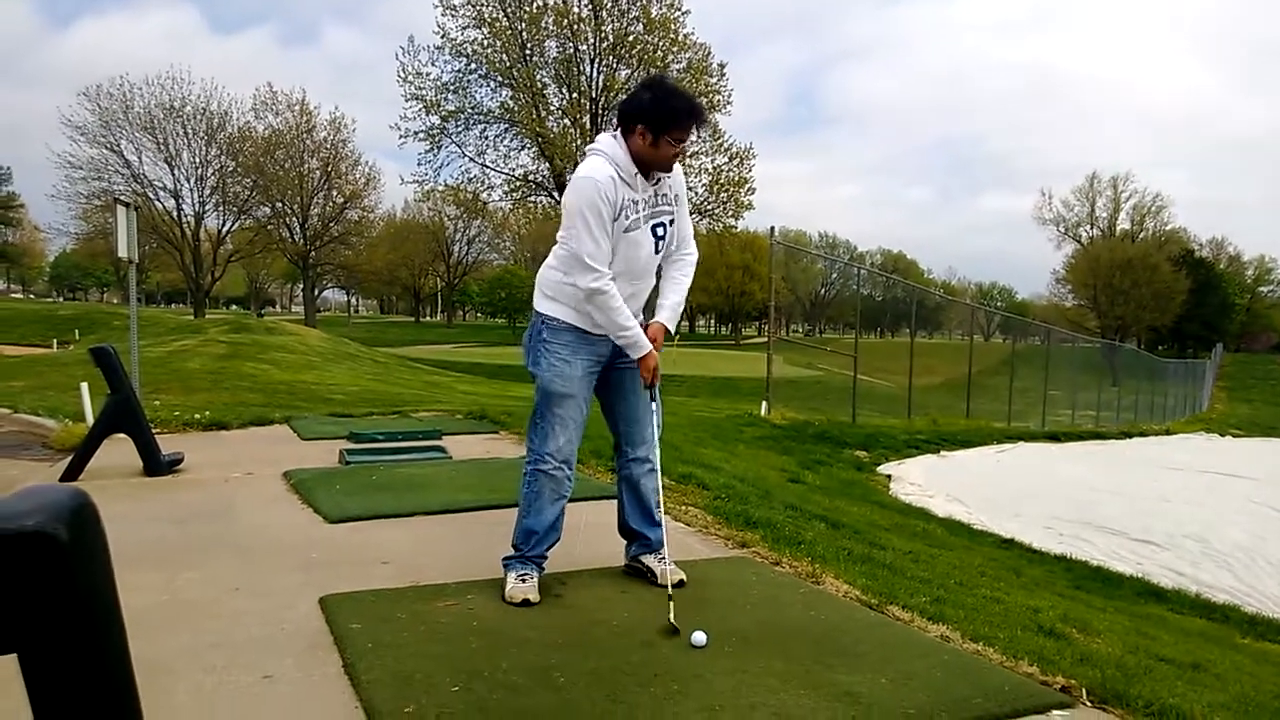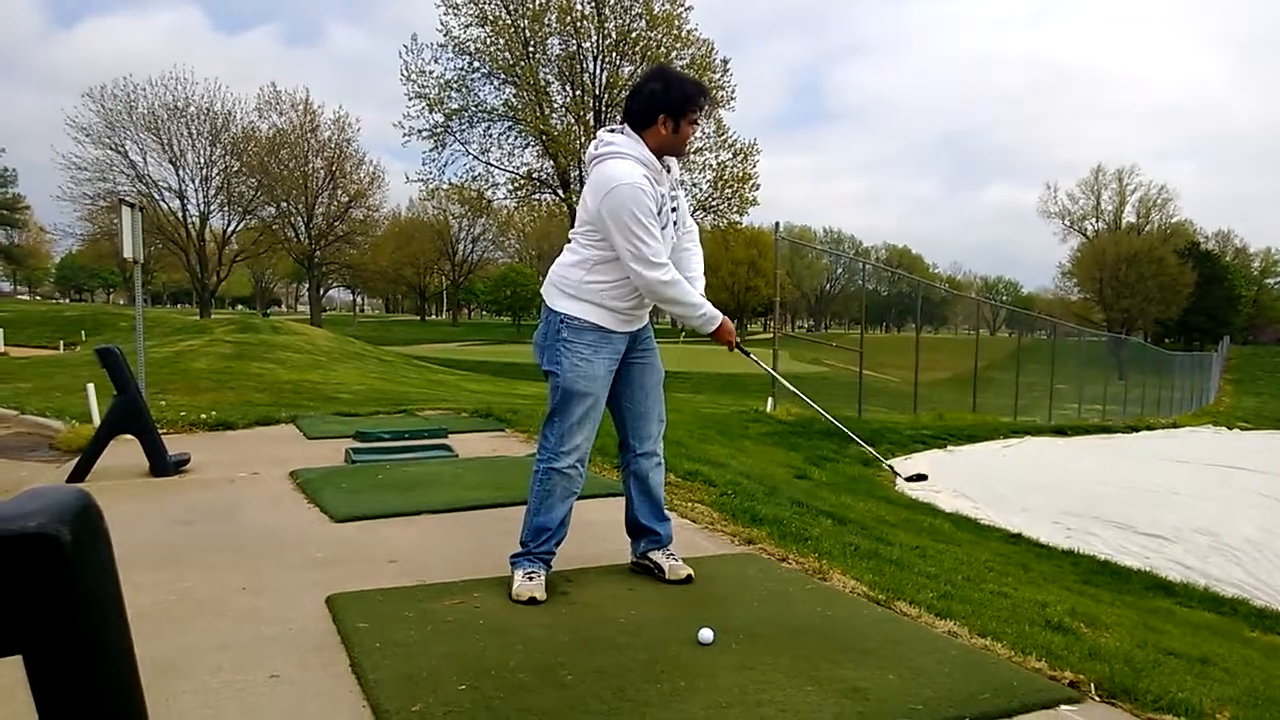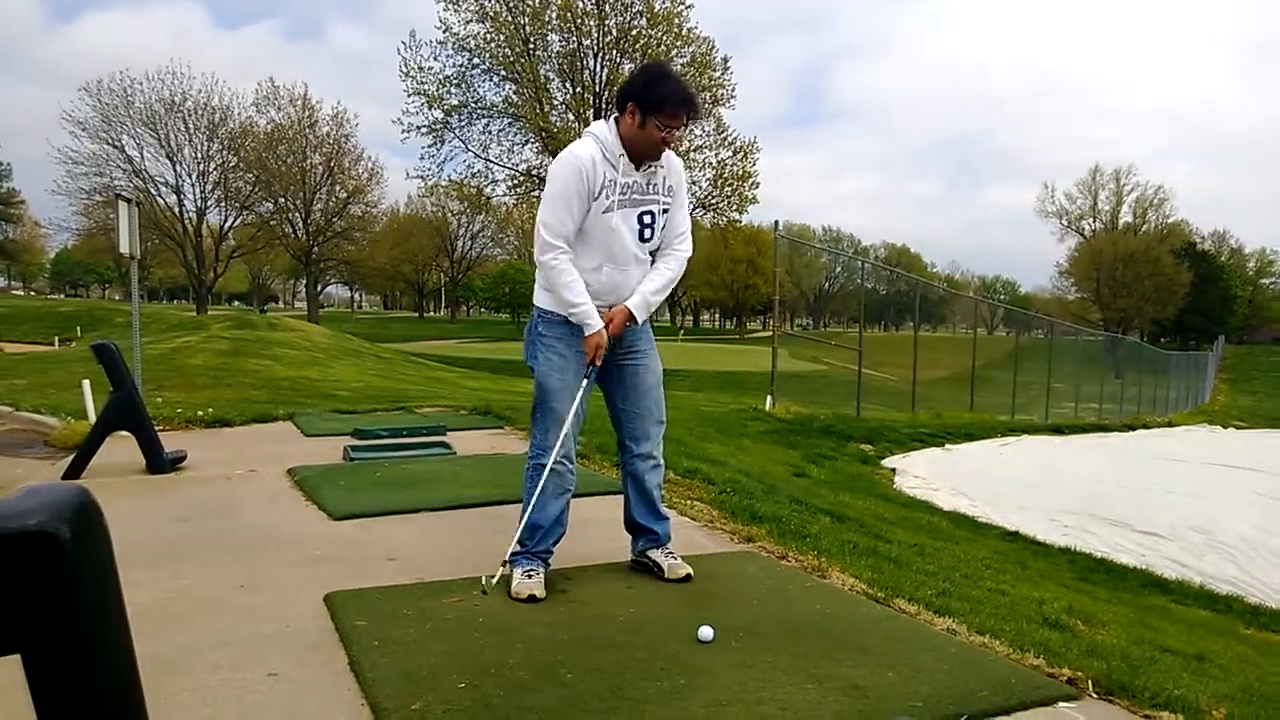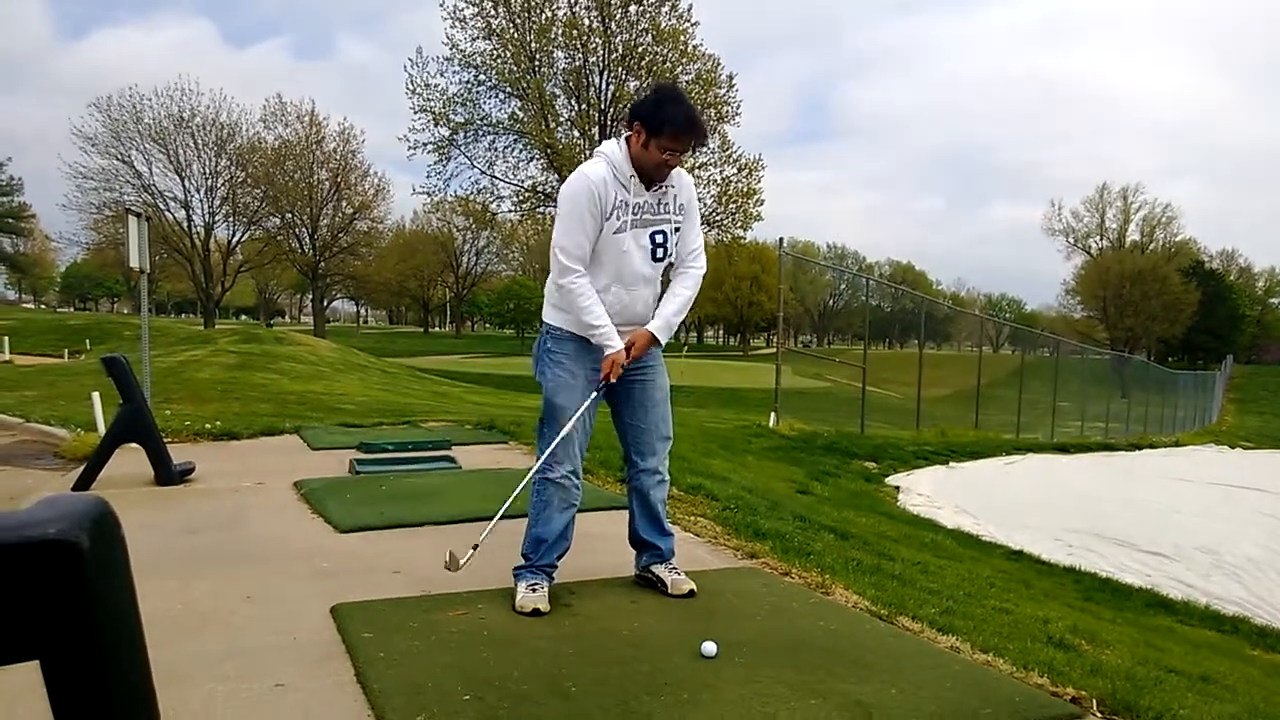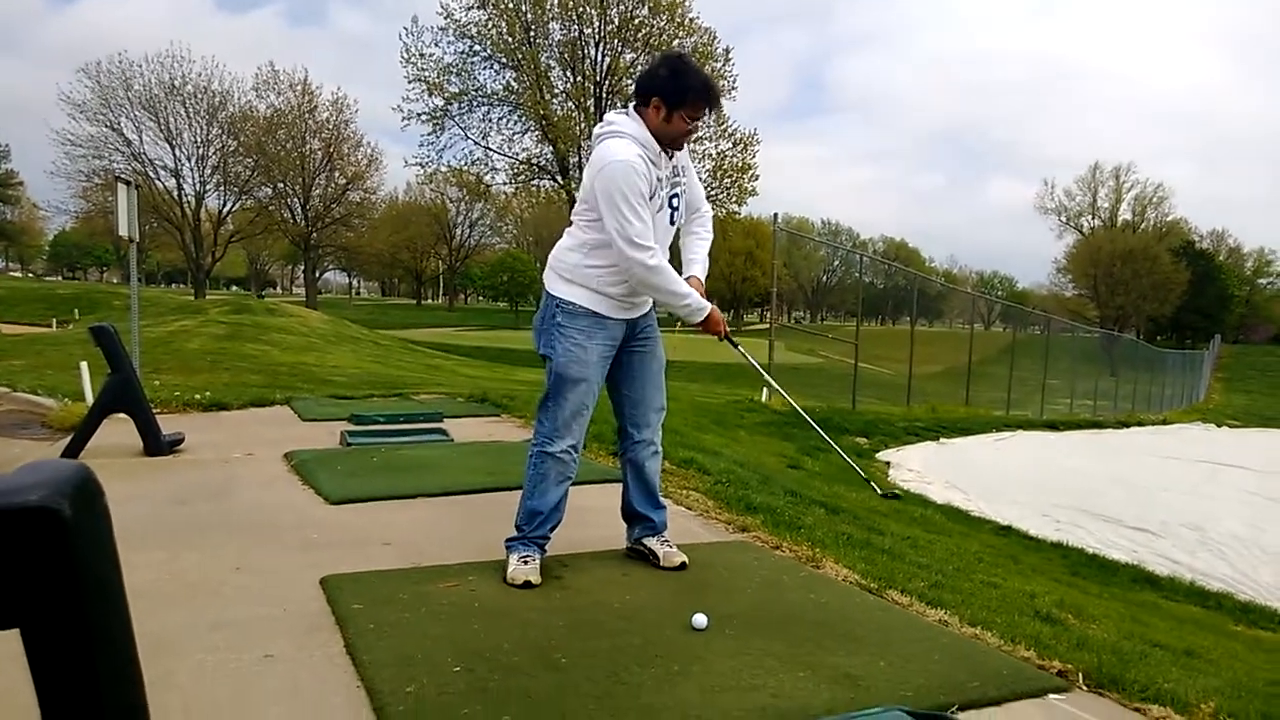
dt=0.5s
person 1, frame 1
left shoulder: (671, 179)
right shoulder: (596, 180)
left elbow: (682, 252)
right elbow: (593, 280)
left wrist: (662, 323)
right wrist: (640, 346)
left hip: (630, 327)
right hip: (568, 327)
left knee: (641, 447)
right knee: (554, 453)
left ankle: (644, 548)
right ankle: (525, 562)
person 1, frame 2
left shoulder: (663, 165)
right shoulder: (624, 181)
left elbow: (684, 232)
right elbow: (654, 274)
left wrist: (699, 292)
right wrist: (710, 320)
left hip: (632, 323)
right hip: (582, 323)
left knee: (646, 442)
right knee: (566, 450)
left ankle: (651, 544)
right ankle: (533, 559)
person 1, frame 3
left shoulder: (671, 171)
right shoulder: (580, 161)
left elbow: (676, 251)
right elbow: (551, 249)
left wrist: (630, 309)
right wrist: (588, 321)
left hip: (631, 323)
right hip: (565, 323)
left knee: (645, 440)
right knee: (554, 447)
left ankle: (651, 542)
right ankle: (531, 558)
person 1, frame 4
left shoulder: (681, 188)
right shoulder: (591, 181)
left elbow: (690, 267)
right elbow: (568, 273)
left wrist: (654, 331)
right wrist: (607, 343)
left hip: (642, 340)
right hip: (576, 339)
left knee: (651, 456)
right knee: (561, 462)
left ankle: (654, 557)
right ankle: (535, 571)
person 1, frame 5
left shoulder: (673, 151)
right shoulder: (621, 160)
left elbow: (698, 214)
right elbow: (640, 258)
left wrist: (695, 275)
right wrist: (698, 309)
left hip: (637, 311)
right hip: (581, 309)
left knee: (645, 429)
right knee: (561, 435)
left ankle: (647, 531)
right ankle: (528, 544)
